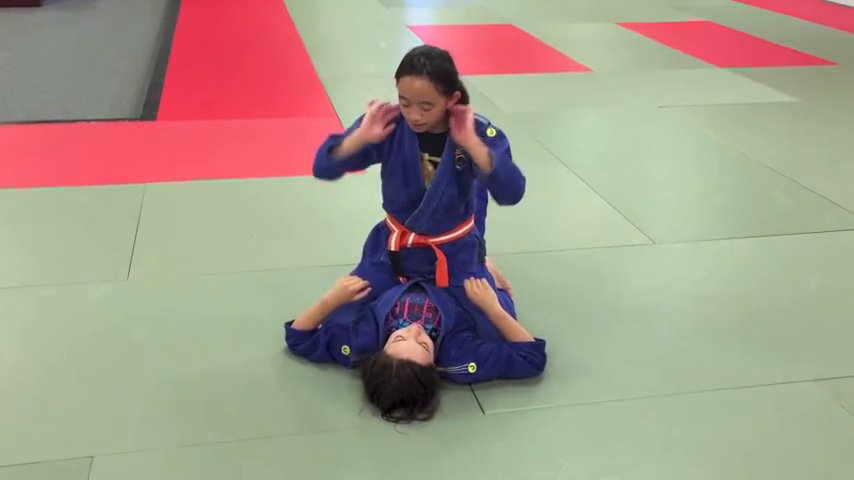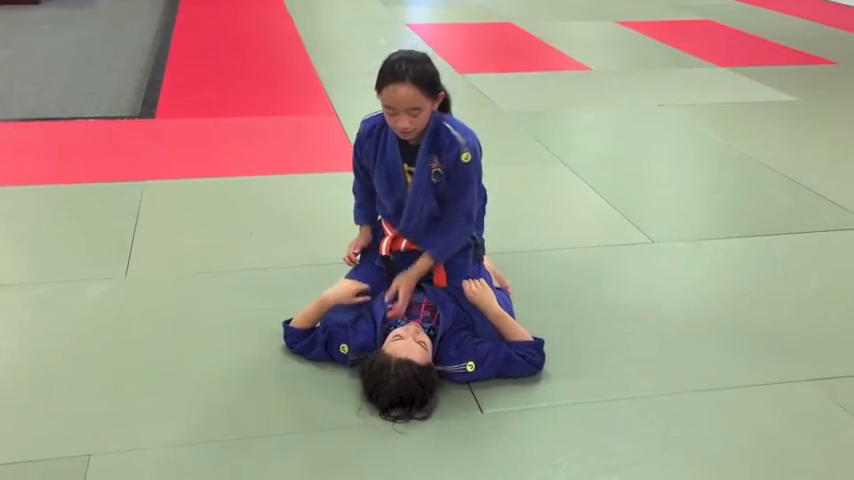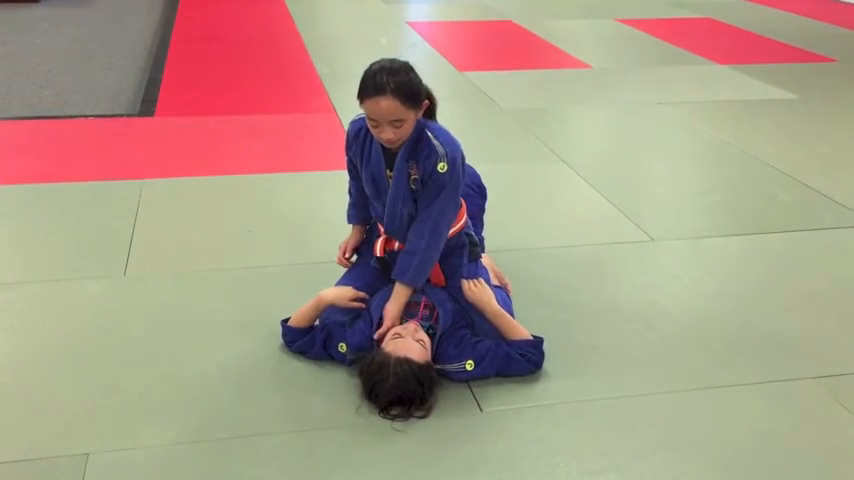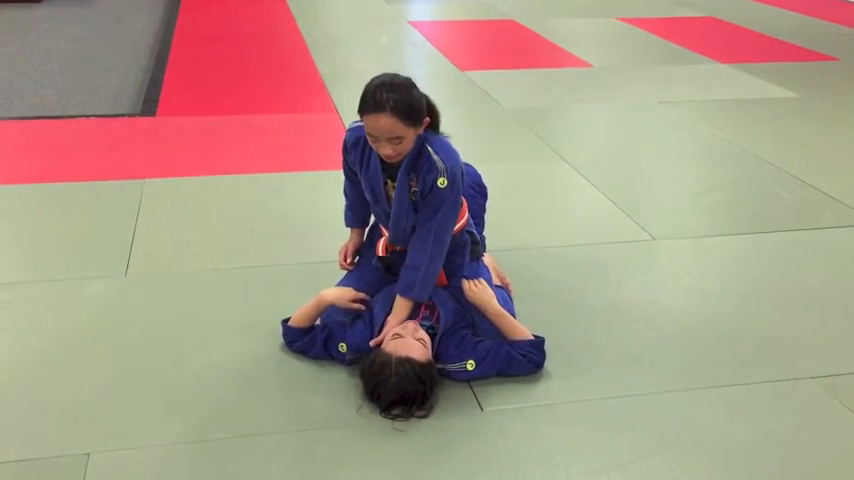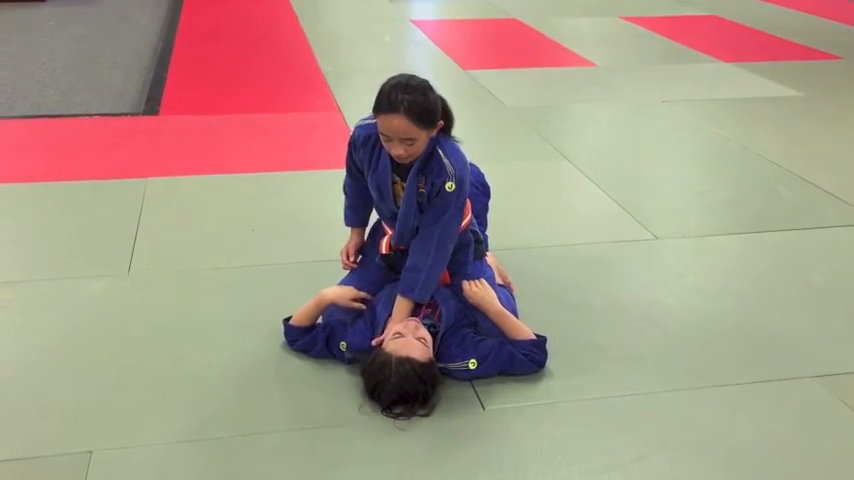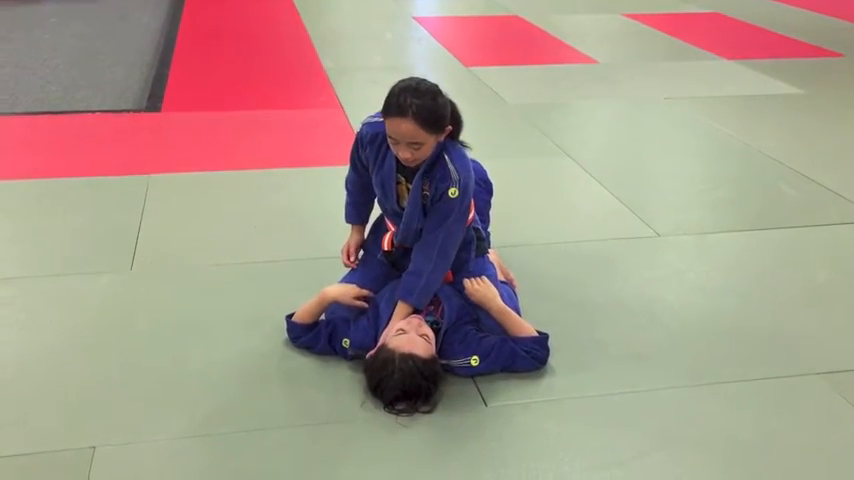
dt=0.4s
person 1, frame 1
left shoulder: (477, 131)
right shoulder: (388, 123)
left elbow: (511, 192)
right elbow: (324, 168)
left wrist: (471, 143)
right wrist: (361, 136)
left hip: (456, 251)
right hip: (394, 246)
right knee: (339, 327)
left ankle: (483, 273)
person 1, frame 2
left shoulder: (460, 146)
right shoulder: (371, 133)
left elbow: (456, 223)
left wrist: (414, 273)
right wrist: (364, 232)
left hip: (449, 251)
right hip: (389, 246)
left ankle: (479, 265)
person 1, frame 3
left shoulder: (443, 153)
right shoulder: (358, 134)
left elbow: (429, 232)
left wrist: (397, 301)
right wrist: (357, 230)
left hip: (443, 248)
right hip: (386, 241)
right knee: (338, 311)
left ankle: (479, 263)
person 1, frame 4
left shoulder: (443, 166)
right shoulder: (356, 139)
left elbow: (429, 244)
left wrist: (399, 314)
right wrist: (357, 234)
left hip: (445, 247)
right hip: (389, 241)
right knee: (338, 313)
left ankle: (481, 262)
person 1, frame 5
left shoulder: (450, 170)
right shoulder: (364, 137)
left elbow: (431, 249)
left wrist: (400, 318)
right wrist: (357, 233)
left hip: (448, 247)
right hip: (391, 241)
left ankle: (480, 254)
person 1, frame 6
left shoulder: (456, 175)
right shoulder: (371, 133)
left elbow: (434, 253)
left wrist: (398, 321)
right wrist: (357, 230)
left hip: (451, 246)
right hip: (394, 238)
left ankle: (486, 258)
person 2, frame 1
left shoulder: (361, 344)
right shoulder: (458, 359)
left elbow: (298, 337)
right elbow: (532, 357)
left wrist: (331, 299)
right wrist: (493, 307)
person 2, frame 2
left shoulder: (360, 343)
right shoulder: (454, 359)
left elbow: (296, 336)
right elbow: (531, 356)
left wrist: (328, 298)
right wrist: (491, 307)
person 2, frame 3
left shoulder: (358, 342)
right shoulder: (454, 357)
left elbow: (295, 335)
right elbow: (531, 356)
left wrist: (324, 298)
right wrist: (490, 307)
person 2, frame 4
left shoulder: (359, 343)
right shoulder: (455, 357)
left elbow: (295, 335)
right elbow: (532, 355)
left wrist: (324, 298)
right wrist: (492, 306)
person 2, frame 5
left shoulder: (359, 342)
right shoulder: (456, 355)
left elbow: (296, 333)
right elbow: (534, 354)
left wrist: (325, 296)
right wrist: (492, 306)
right ankle: (485, 259)
person 2, frame 6
left shoulder: (362, 339)
right shoulder: (458, 353)
left elbow: (299, 330)
right elbow: (536, 352)
left wrist: (327, 294)
right wrist: (494, 303)
